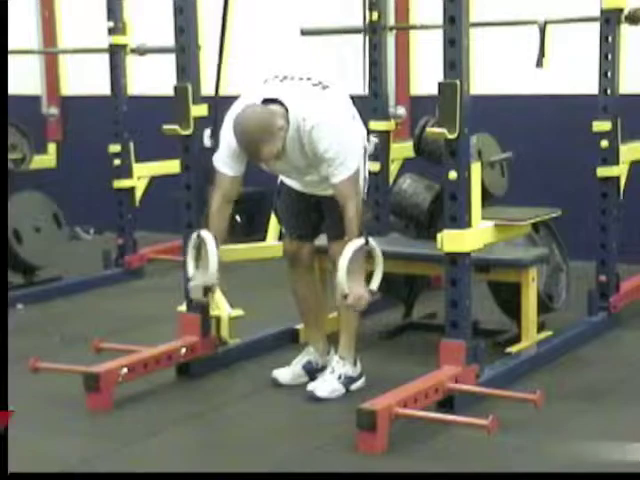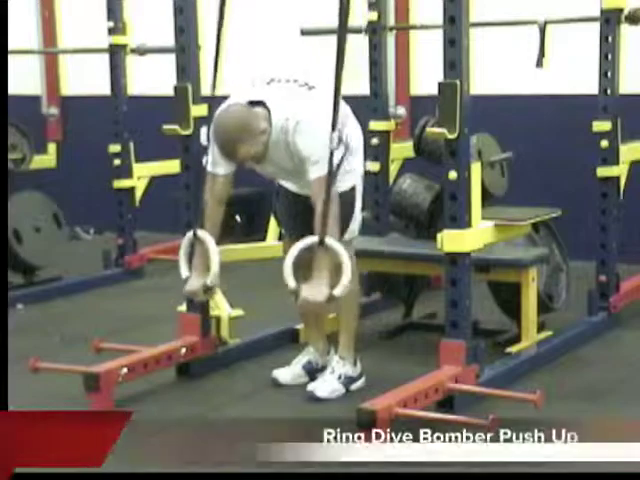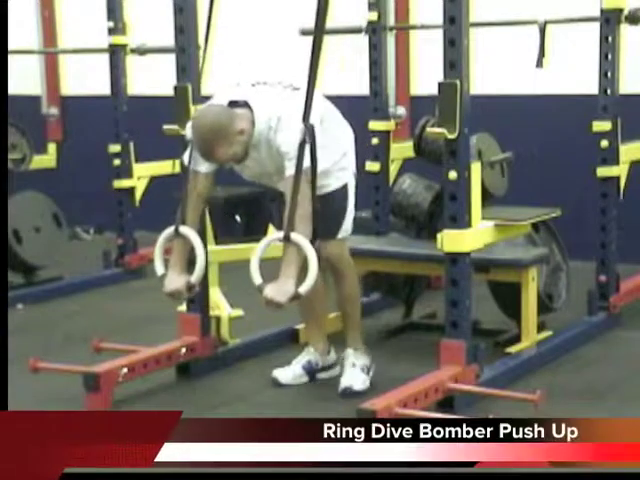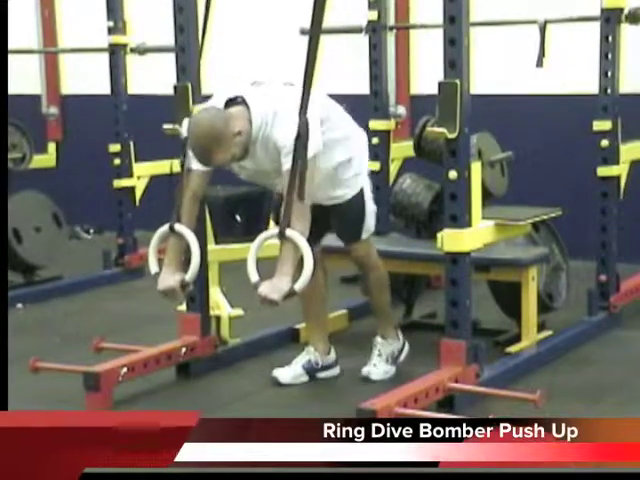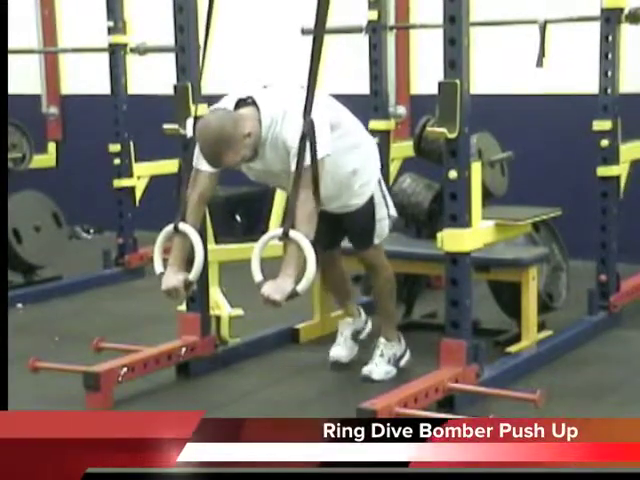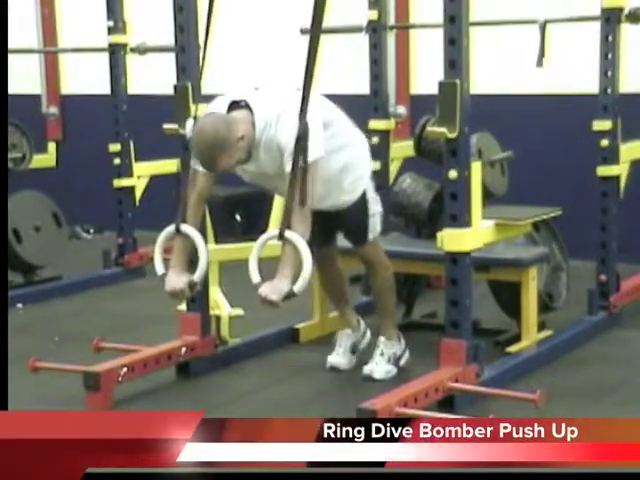
dt=0.4s
person 1, frame 1
left shoulder: (324, 124)
right shoulder: (236, 126)
left elbow: (350, 204)
right elbow: (223, 196)
left wrist: (356, 277)
left hip: (344, 168)
right hip: (296, 176)
left knee: (340, 253)
right knee: (296, 254)
left ankle: (347, 361)
right ankle: (318, 352)
person 1, frame 2
left shoulder: (307, 124)
right shoulder: (226, 128)
left elbow: (324, 204)
right elbow: (215, 198)
left wrist: (321, 280)
right wrist: (199, 270)
left hip: (338, 166)
right hip: (292, 177)
left knee: (337, 254)
right knee: (295, 255)
left ankle: (347, 362)
right ankle: (318, 352)
person 1, frame 3
left shoulder: (288, 124)
right shoulder: (209, 129)
left elbow: (300, 205)
right elbow: (195, 197)
left wrist: (286, 280)
right wrist: (177, 268)
left hip: (329, 166)
right hip: (283, 175)
left knee: (332, 253)
right knee: (300, 257)
left ankle: (356, 355)
right ankle: (320, 352)
person 1, frame 4
left shoulder: (286, 120)
right shoulder: (208, 127)
left elbow: (298, 201)
right elbow: (190, 196)
left wrist: (282, 277)
right wrist: (171, 266)
left hip: (340, 168)
right hip: (291, 177)
left knee: (360, 253)
left ankle: (390, 339)
right ankle: (320, 353)
person 1, frame 5
left shoulder: (297, 122)
right shoulder: (218, 127)
left elbow: (306, 200)
right elbow: (196, 196)
left wrist: (287, 277)
right wrist: (175, 267)
left hip: (354, 174)
right hip: (313, 186)
left knee: (370, 256)
right knee: (322, 256)
left ankle: (392, 342)
right ankle: (354, 318)
person 1, frame 6
left shoulder: (289, 124)
right shoulder: (212, 129)
left elbow: (300, 202)
right elbow: (195, 197)
left wrist: (284, 278)
right wrist: (177, 267)
left hip: (344, 171)
right hip: (304, 184)
left knee: (368, 252)
right knee: (322, 255)
left ankle: (391, 342)
right ankle: (352, 329)
